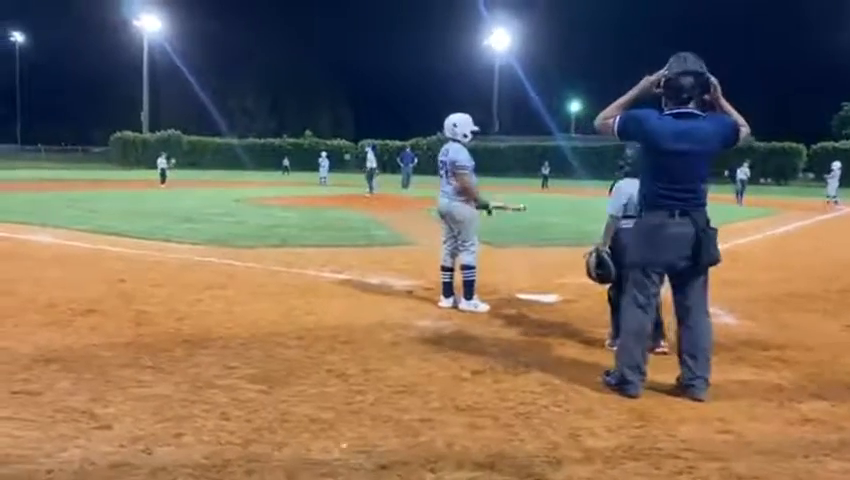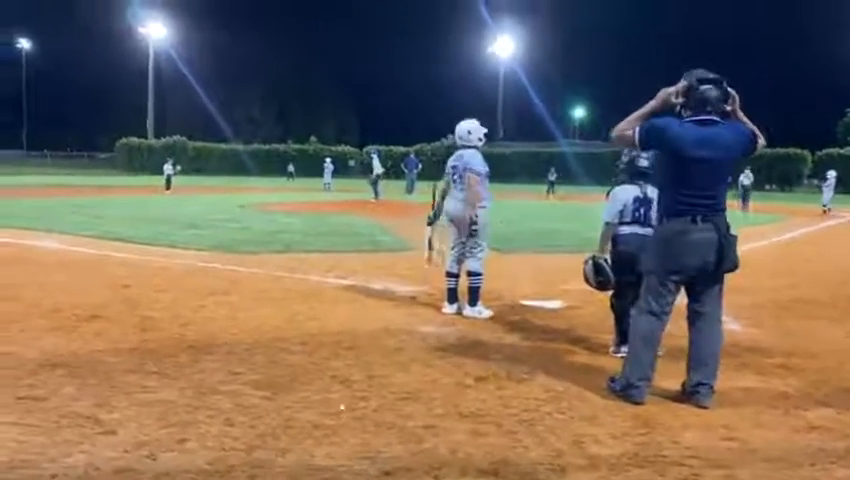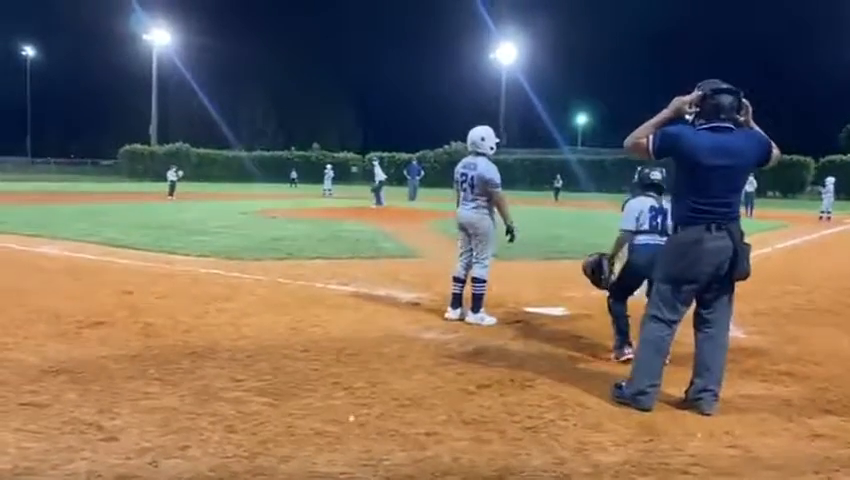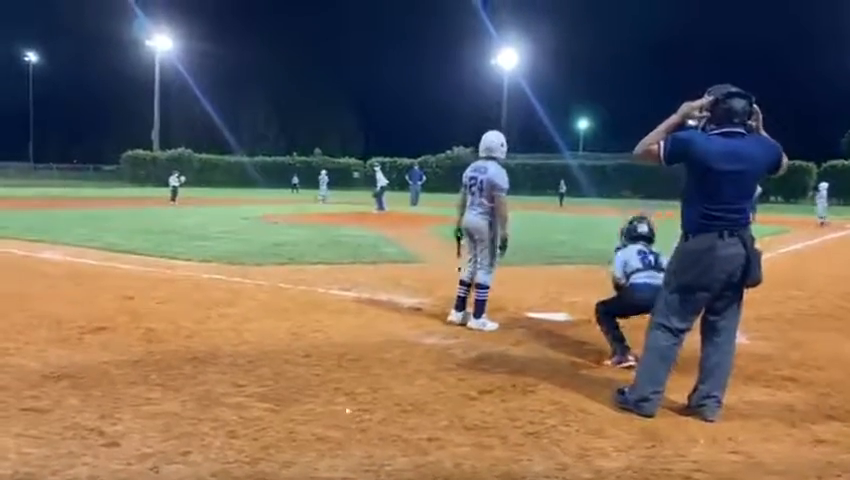
dt=0.5s
person 1, frame 1
left shoulder: (647, 122)
right shoulder: (715, 127)
left elbow: (601, 123)
right elbow: (744, 130)
left wrist: (638, 90)
right wrist: (720, 100)
left hip: (654, 227)
right hip: (695, 229)
left knee: (638, 305)
right knee: (694, 308)
left ankle: (629, 378)
right ankle: (695, 382)
person 1, frame 2
left shoulder: (668, 129)
right shoulder: (735, 135)
left elbow: (618, 134)
right elbow: (759, 141)
left wrist: (656, 104)
right wrist: (737, 113)
left hip: (674, 234)
right hip: (714, 236)
left knee: (651, 311)
right knee: (707, 314)
left ankle: (634, 384)
right ankle: (701, 388)
person 1, frame 3
left shoulder: (682, 136)
right shoulder: (749, 142)
left elbow: (632, 143)
right elbow: (773, 153)
left wrist: (669, 112)
right wrist: (750, 124)
left hip: (689, 242)
right hip: (728, 243)
left knee: (661, 318)
right knee: (714, 322)
left ankle: (640, 390)
right ankle: (705, 395)
person 1, frame 4
left shoulder: (695, 142)
right shoulder: (761, 149)
left elbow: (642, 151)
right elbow: (783, 163)
left wrist: (679, 117)
right wrist: (760, 131)
left hip: (700, 249)
right hip: (739, 250)
left knee: (668, 325)
right knee: (721, 329)
left ankle: (643, 397)
right ankle: (708, 402)
person 2, frame 1
left shoulder: (444, 151)
right shoulder: (460, 151)
right elbow: (465, 183)
left wrist: (474, 200)
right wrist: (481, 201)
left hip: (444, 202)
right hip: (459, 204)
left knee: (449, 248)
right knee: (468, 249)
left ankle: (447, 296)
right ankle: (469, 299)
person 2, frame 2
left shoulder: (454, 158)
right shoulder: (475, 156)
left elbow: (446, 187)
right elbow: (473, 188)
left wrist: (436, 211)
right wrist: (473, 217)
left hip: (453, 208)
right hip: (469, 210)
left knee: (456, 253)
right knee: (475, 255)
left ankle: (451, 302)
right ankle: (473, 306)
person 2, frame 3
left shoulder: (462, 165)
right shoulder: (487, 167)
right elbow: (498, 199)
right wrist: (509, 223)
left hip: (462, 215)
right hip: (481, 217)
left knee: (464, 260)
right knee: (481, 262)
left ankle: (454, 308)
right ankle: (476, 313)
person 2, frame 4
left shoulder: (471, 168)
right shoulder: (498, 171)
left elbow: (463, 198)
right elbow: (500, 206)
left wrist: (459, 223)
right wrist: (503, 233)
left hip: (468, 220)
right hip: (485, 223)
left knee: (472, 265)
right knee: (485, 268)
left ankle: (458, 311)
right ankle: (478, 318)
person 3, frame 1
left shoulder: (623, 185)
left elbow: (614, 218)
left wrist: (603, 244)
left hip: (625, 237)
left knee: (619, 287)
left ankle: (618, 336)
right ankle: (657, 338)
person 3, frame 2
left shoulder: (620, 192)
right shoulder: (656, 194)
left elbow: (609, 225)
left wrist: (601, 252)
left hip: (625, 245)
right hip: (649, 245)
left knee: (622, 294)
right knee: (642, 294)
left ankle: (623, 343)
person 3, frame 3
left shoulder: (636, 203)
right shoulder: (669, 207)
left elbow: (625, 233)
left wrist: (612, 255)
left hip: (641, 255)
left knee: (616, 297)
left ankle: (623, 346)
person 3, frame 4
left shoulder: (623, 252)
right shoulder: (657, 254)
left elbow: (617, 279)
left wrist: (622, 294)
left hip: (639, 293)
left knee: (603, 310)
left ankle: (622, 353)
